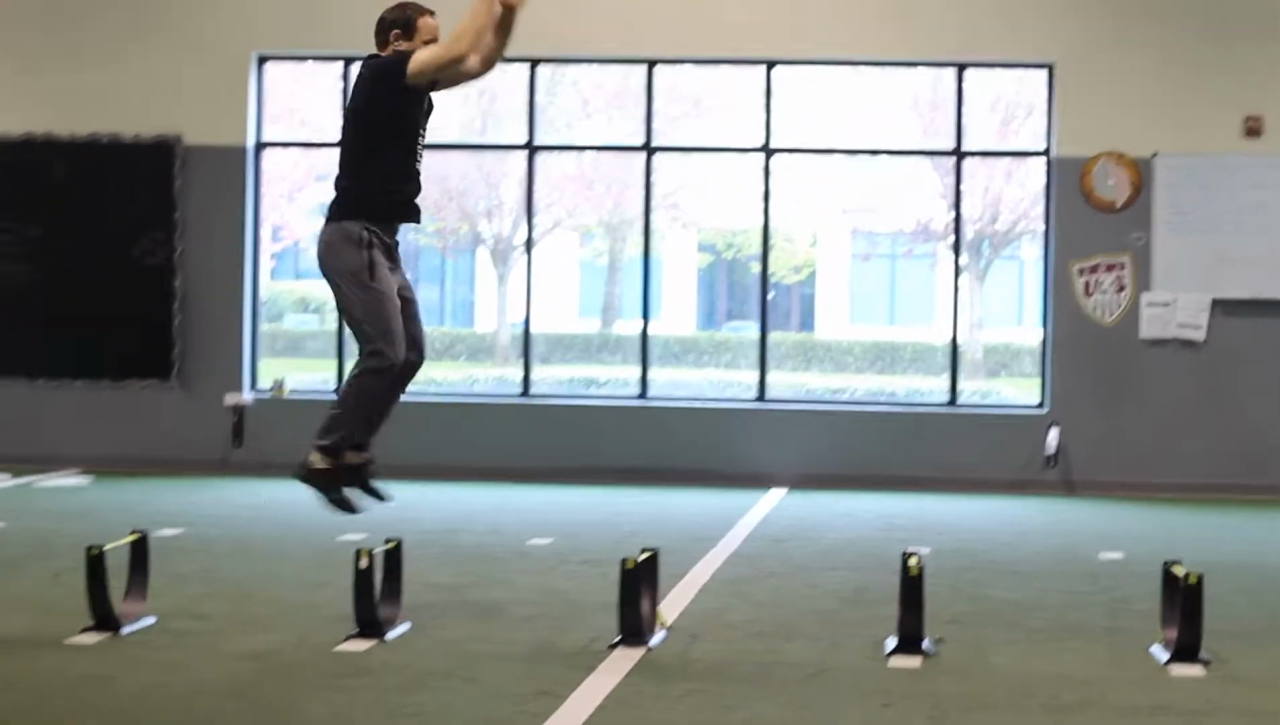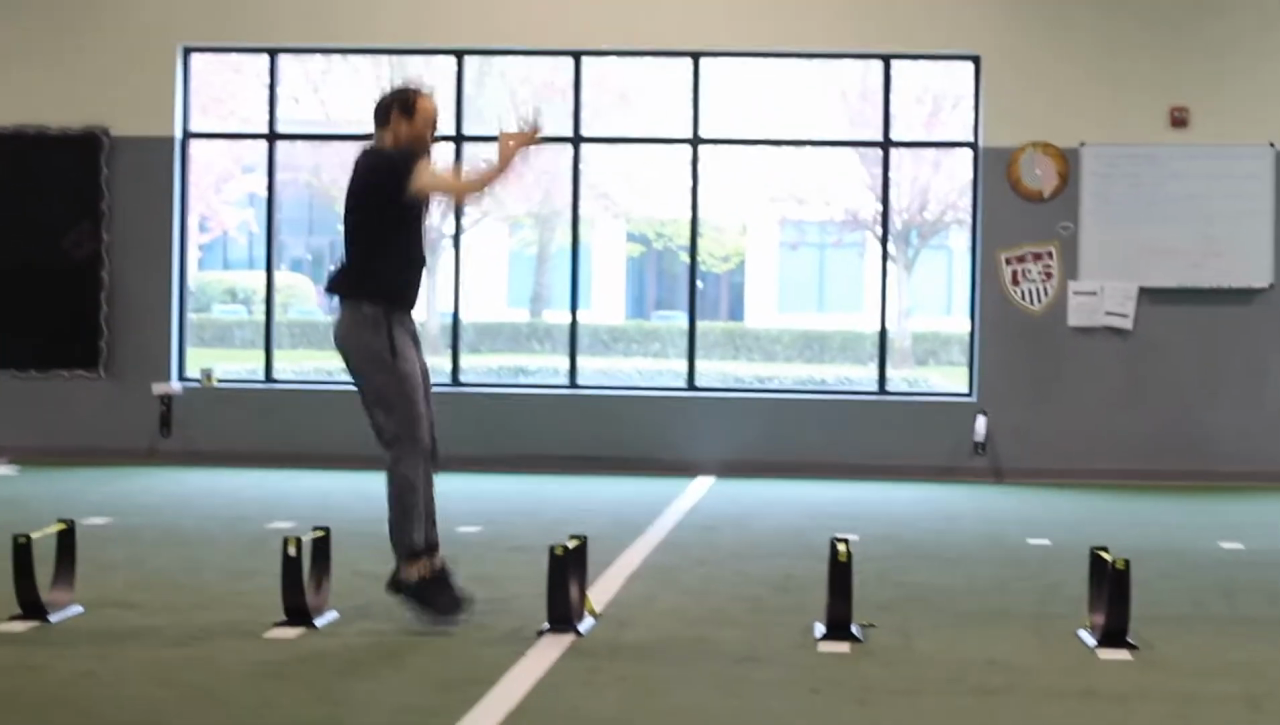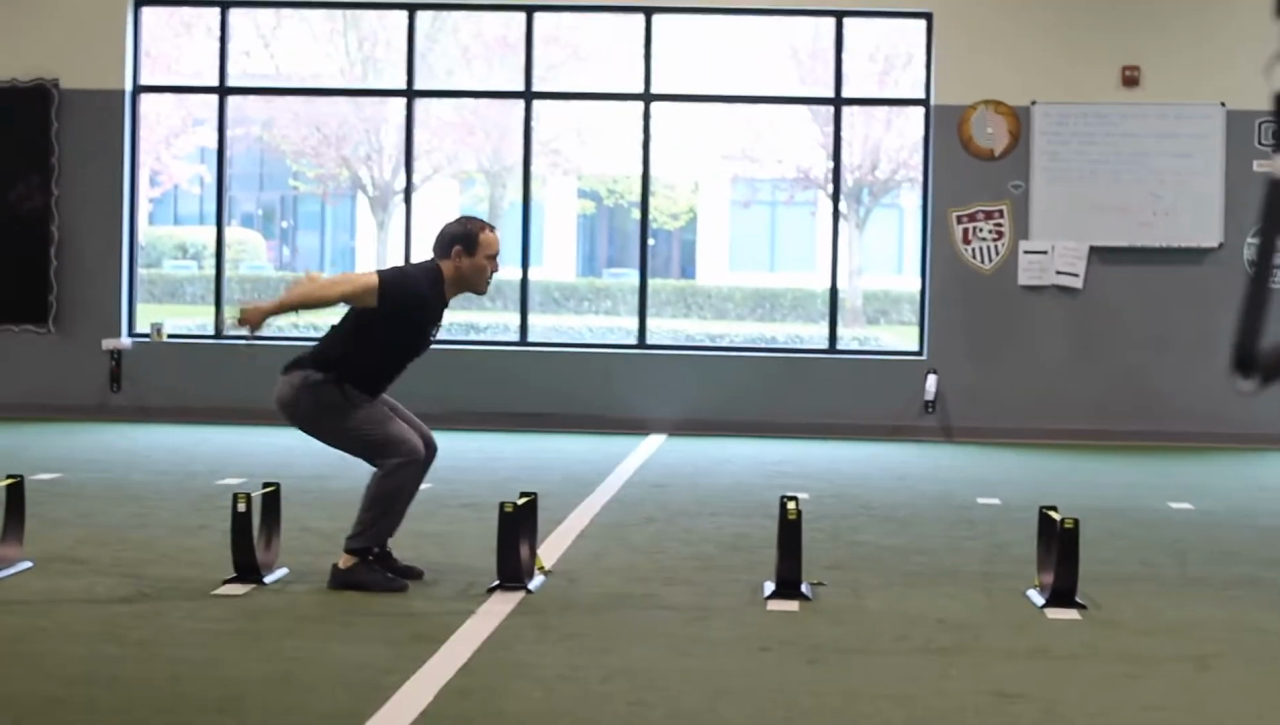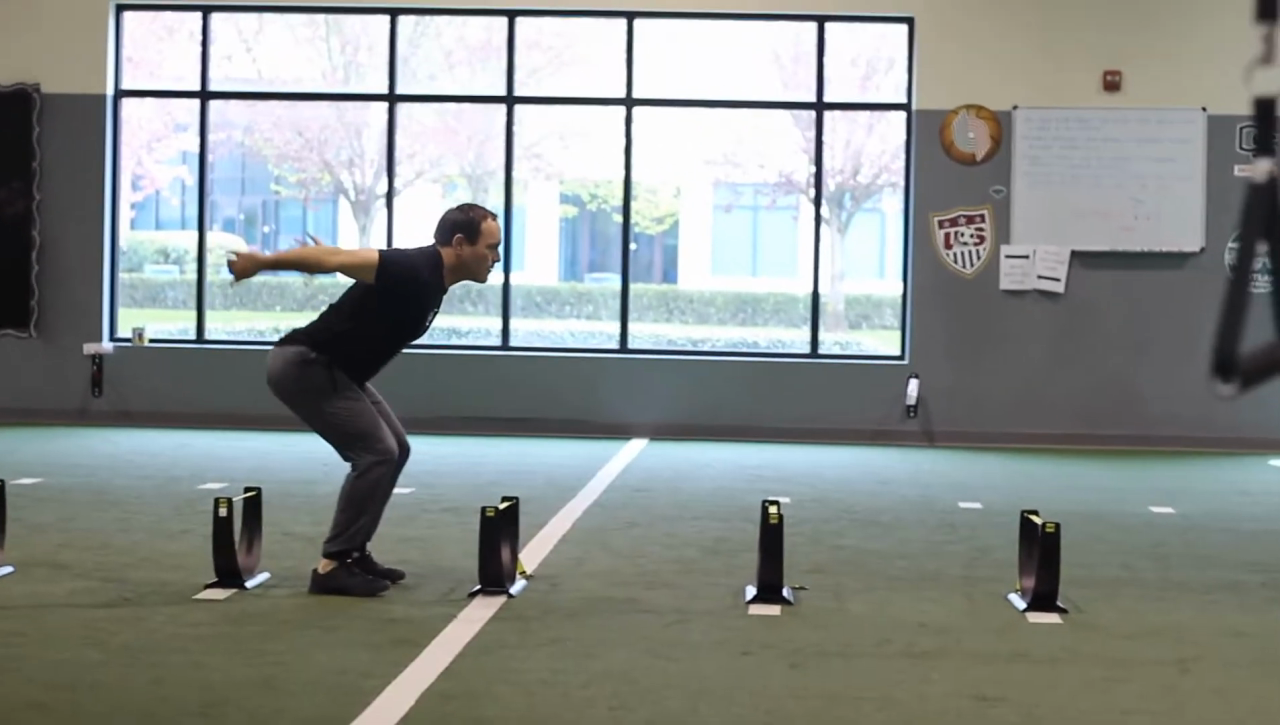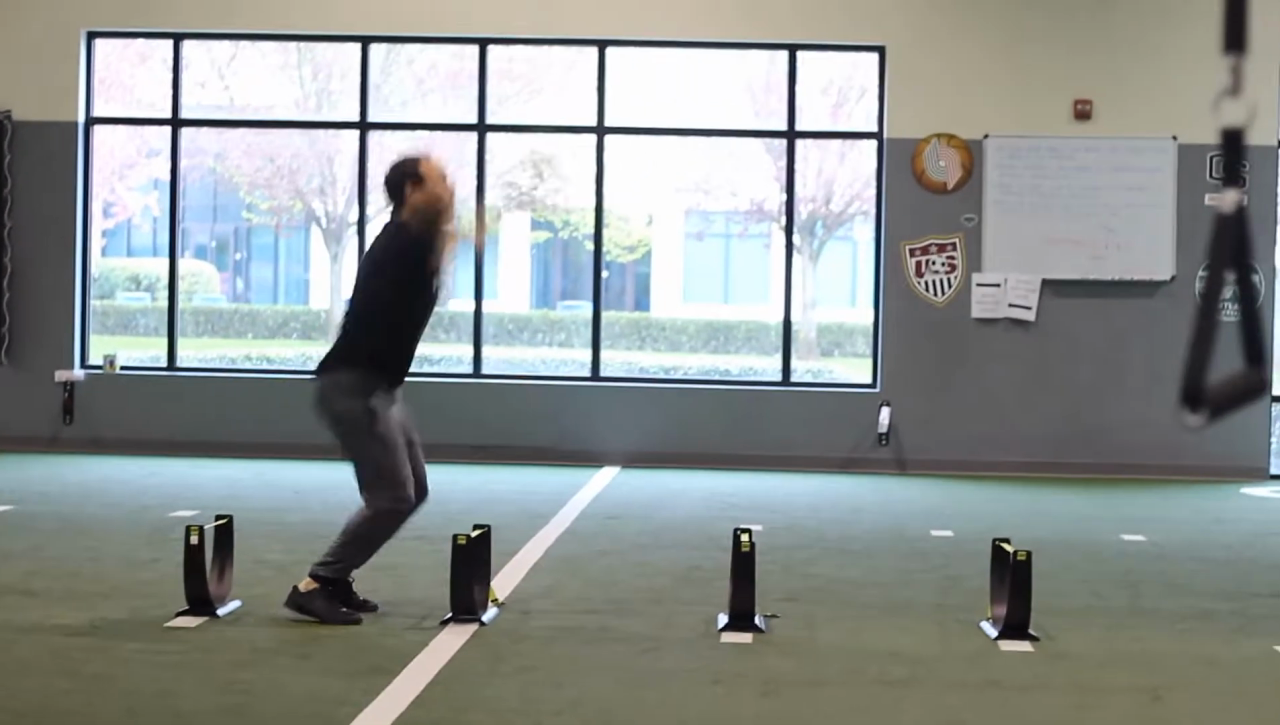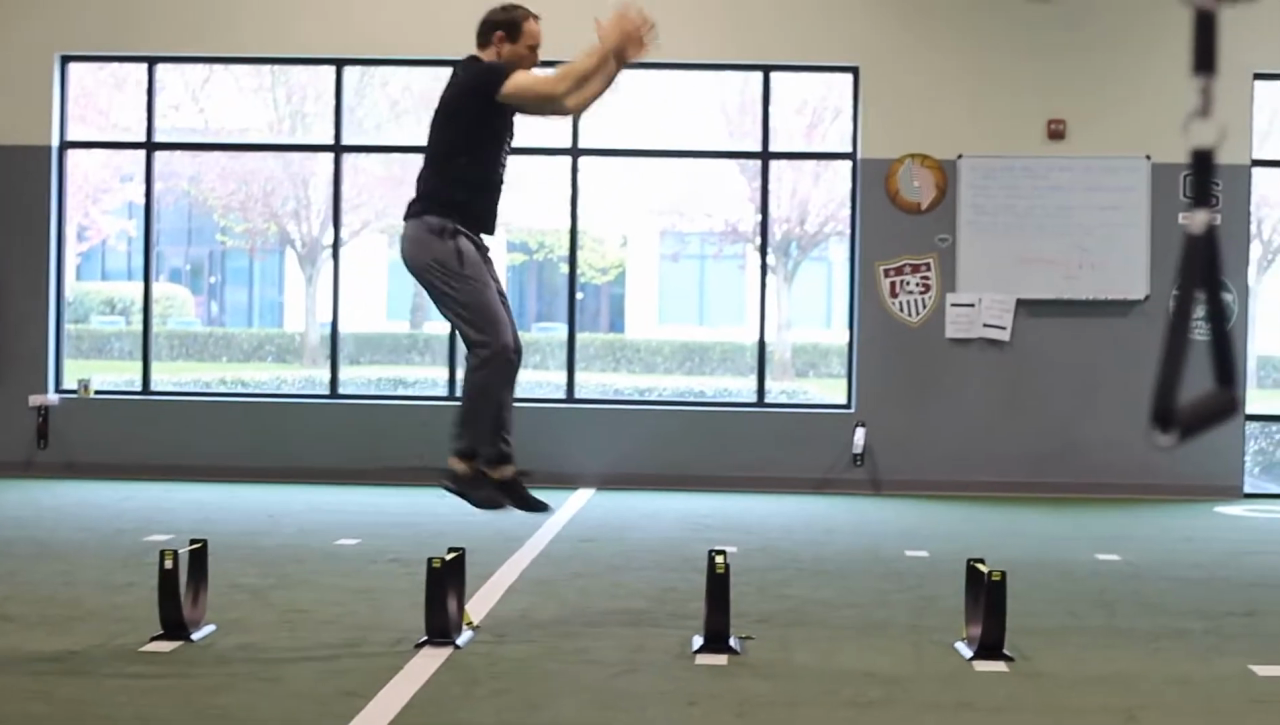
dt=0.4s
person 1, frame 1
left shoulder: (403, 84)
right shoulder: (381, 72)
left elbow: (478, 62)
right elbow: (455, 54)
left hip: (378, 241)
right hip: (354, 239)
left knee: (408, 354)
right knee: (387, 355)
left ankle: (349, 450)
right ankle: (324, 457)
person 1, frame 2
left shoulder: (385, 169)
right shoulder: (382, 163)
left elbow: (453, 183)
right elbow: (454, 184)
left wrist: (506, 150)
right wrist: (511, 151)
left hip: (391, 324)
right hip: (372, 328)
left knee: (419, 447)
right knee: (407, 446)
left ankle: (423, 561)
right ankle: (414, 570)
person 1, frame 3
left shoulder: (431, 288)
right shoulder: (415, 288)
left elbow: (343, 285)
right elbow: (339, 288)
left wrist: (312, 285)
right wrist: (266, 311)
left hip: (344, 386)
right hip: (313, 388)
left knee: (421, 448)
right knee: (404, 453)
left ankle: (372, 550)
right ankle: (354, 562)
person 1, frame 4
left shoulder: (431, 275)
right shoulder: (414, 272)
left elbow: (345, 258)
right elbow: (338, 259)
left wrist: (320, 254)
right wrist: (263, 263)
left hip: (332, 368)
right hip: (304, 365)
left knee: (393, 450)
right knee: (377, 453)
left ankle: (351, 553)
right ankle: (333, 564)
person 1, frame 5
left shoulder: (414, 243)
right shoulder: (404, 242)
left hip: (378, 392)
right hip: (356, 392)
left knee: (412, 492)
right knee: (392, 498)
left ankle: (330, 581)
right ankle: (314, 588)
person 1, frame 6
left shoulder: (492, 89)
right shoulder: (477, 76)
left elbow: (570, 102)
right elbow: (558, 89)
left wrist: (614, 56)
right wrist: (609, 45)
left hip: (459, 238)
right hip: (436, 235)
left knee: (500, 351)
right knee: (496, 346)
left ankle: (496, 465)
right ankle: (470, 465)
